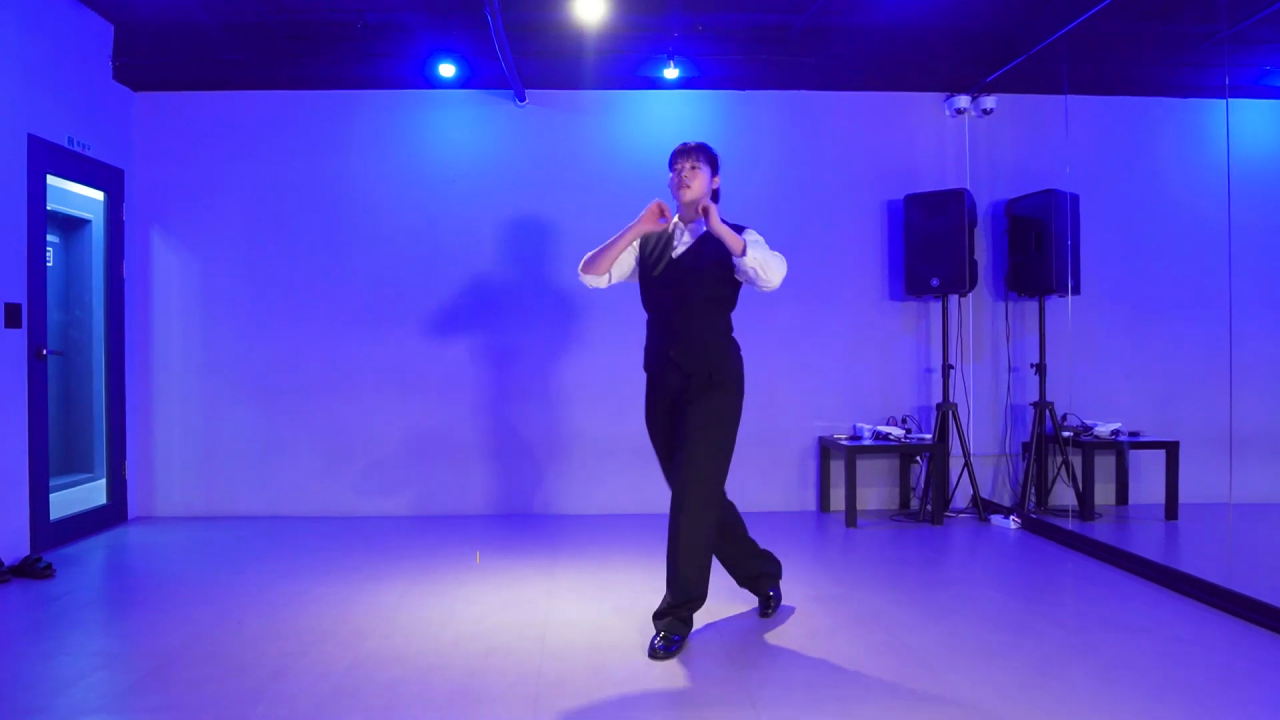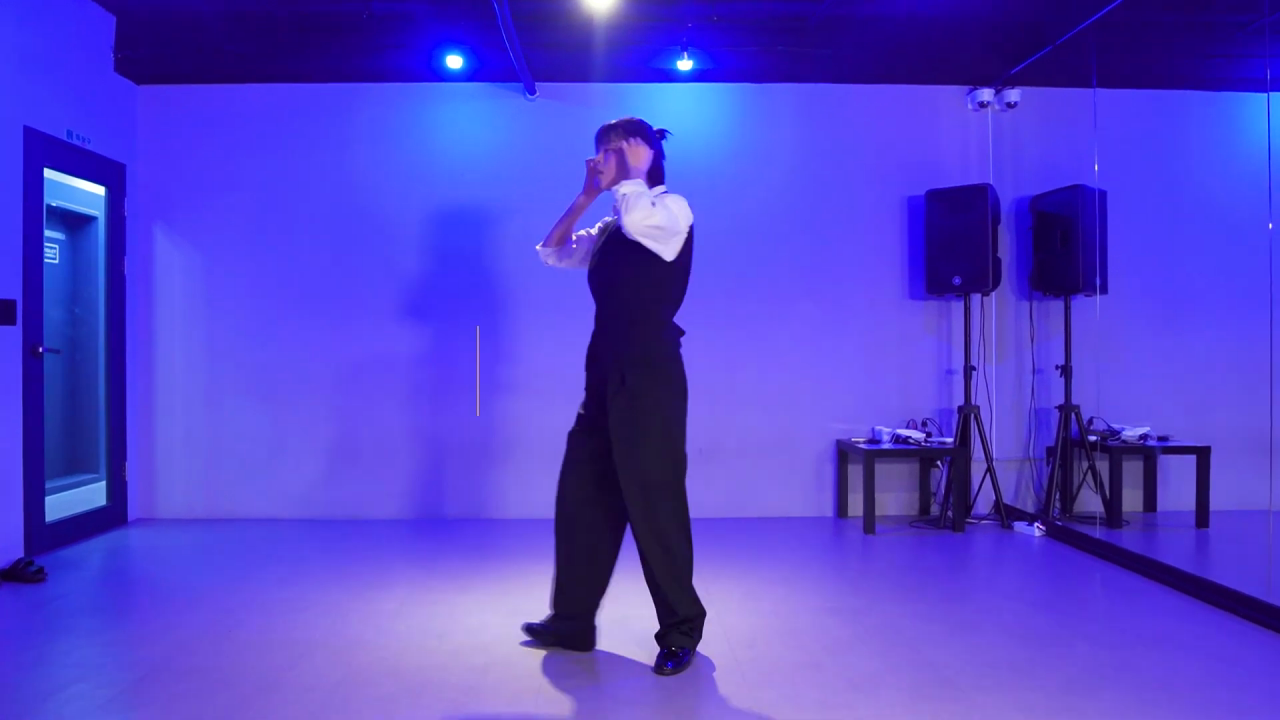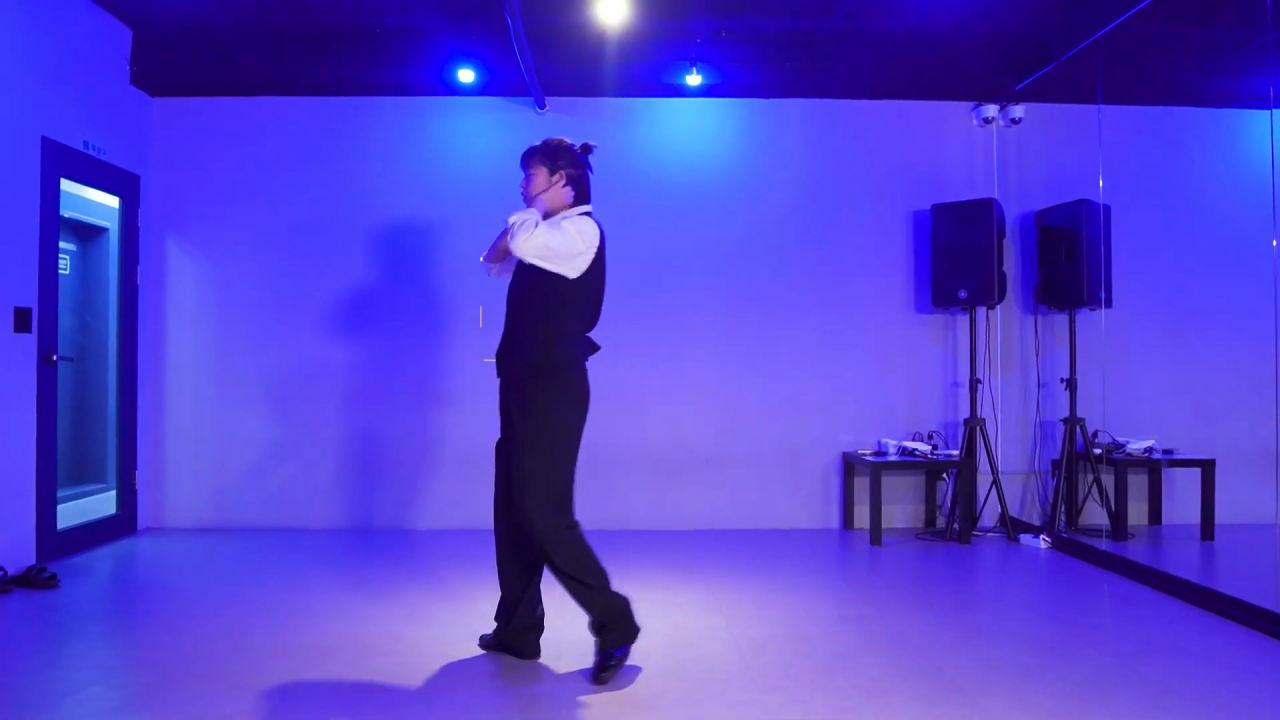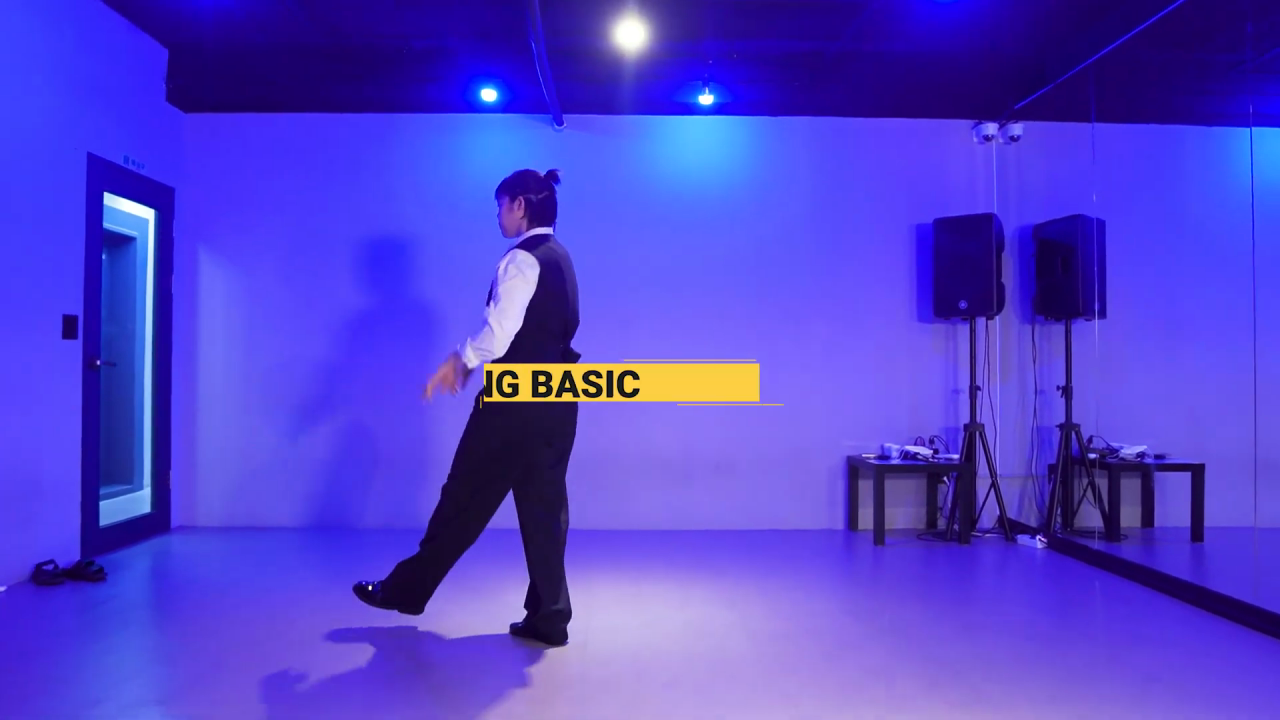
dt=0.4s
person 1, frame 1
left shoulder: (735, 241)
right shoulder: (650, 243)
left elbow: (772, 276)
right elbow: (591, 274)
left wrist: (715, 221)
right wrist: (639, 227)
left hip: (715, 380)
right hip: (663, 380)
left knee: (695, 493)
right knee: (695, 492)
left ankle: (676, 617)
right ankle: (760, 572)
person 1, frame 2
left shoulder: (672, 210)
right shoulder: (612, 227)
left elbow: (636, 214)
right elbow: (553, 252)
left wrist: (632, 174)
right wrist: (587, 194)
left hip: (650, 375)
right hip: (609, 376)
left knee: (654, 502)
right knee: (582, 496)
left ankle: (681, 630)
right ankle: (571, 620)
person 1, frame 3
left shoulder: (580, 230)
right shoulder: (557, 232)
left elbow: (521, 240)
right elbow: (495, 260)
left wrist: (537, 210)
right wrist: (539, 210)
left hip: (547, 384)
right hip: (532, 384)
left knee: (543, 510)
right knee: (516, 508)
left ankle: (613, 621)
right ankle: (516, 629)
person 1, frame 4
left shoulder: (521, 259)
right shoulder: (557, 259)
left elbow: (498, 333)
left wrist: (457, 363)
right wrist: (470, 358)
left hip: (517, 398)
right hip: (556, 397)
left knee: (468, 499)
right knee: (544, 507)
left ankle: (406, 589)
right ankle: (548, 617)
